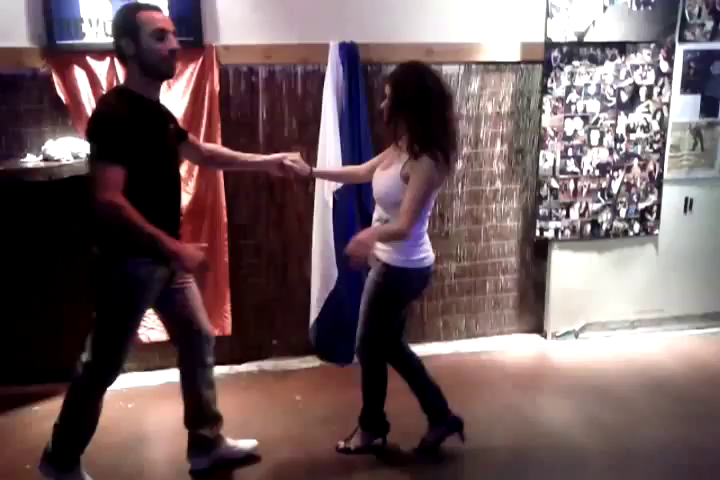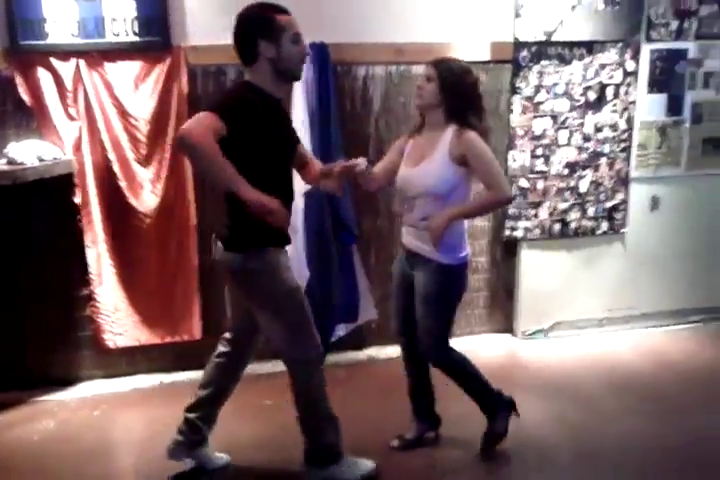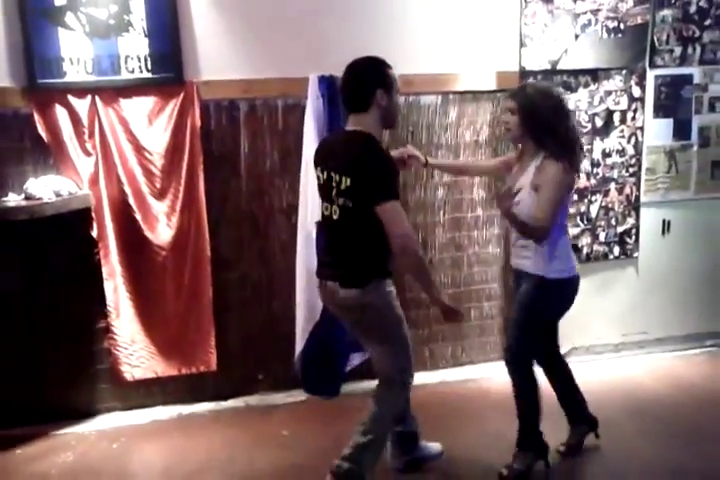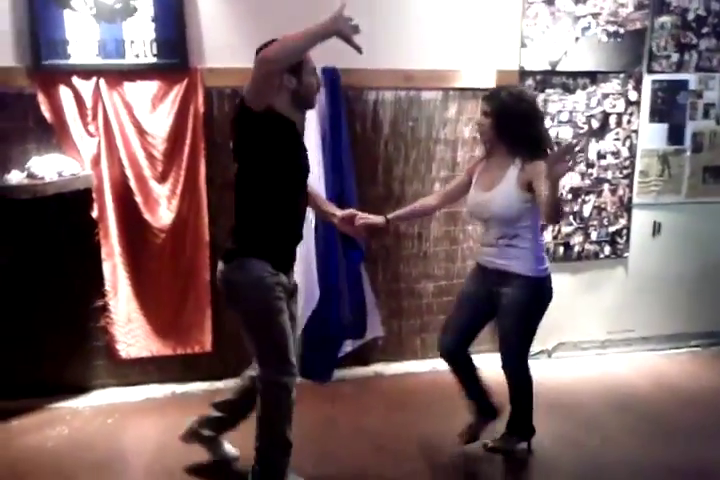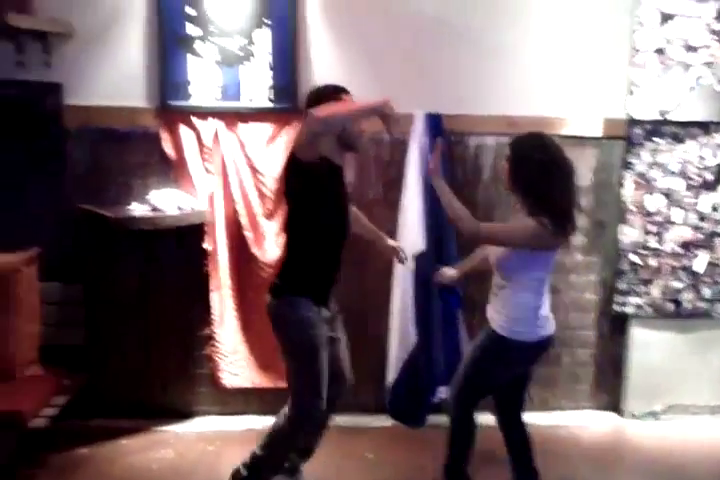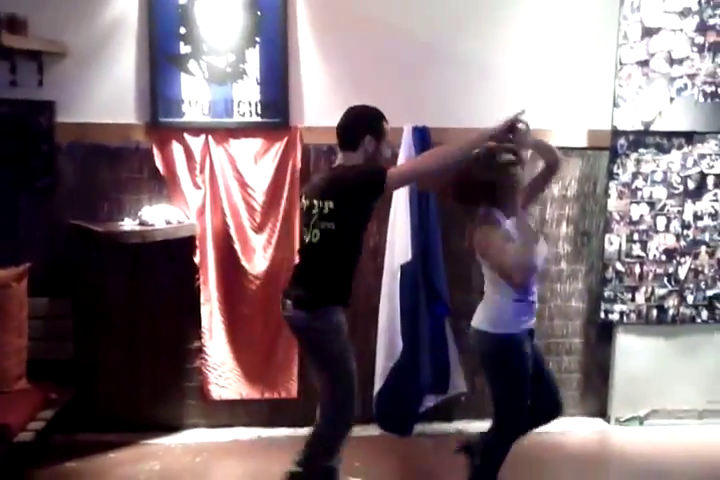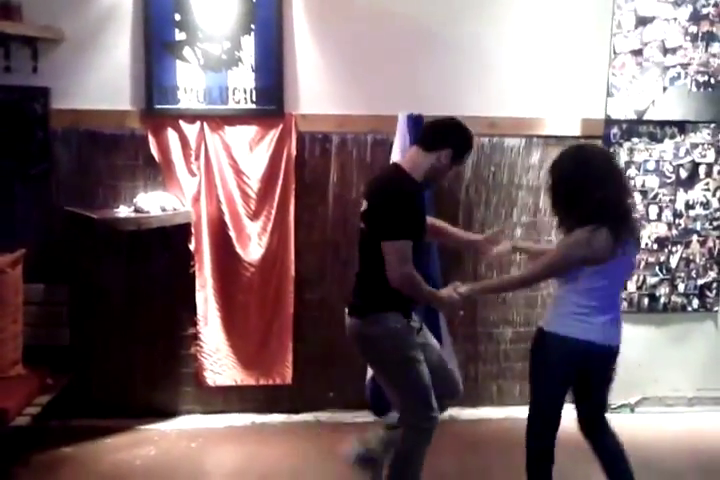
dt=0.7s
person 1, frame 1
left shoulder: (156, 110)
right shoulder: (113, 113)
left elbow: (198, 151)
right elbow: (108, 200)
left wrist: (263, 162)
right wrist: (175, 247)
left hip: (164, 258)
right hip: (128, 261)
left knee: (198, 341)
right knee: (103, 365)
person 1, frame 2
left shoulder: (271, 105)
right shoulder: (241, 103)
left elbow: (300, 160)
right elbow: (191, 135)
left wrist: (327, 174)
right wrist: (248, 192)
left hip: (253, 251)
right hip: (257, 252)
left knee: (238, 344)
right knee: (305, 355)
left ankle: (189, 437)
person 1, frame 3
left shoulder: (329, 146)
right shoulder: (372, 156)
right elbow: (402, 240)
right wrist: (435, 294)
left hip: (331, 280)
right hip: (362, 286)
left knee: (391, 366)
right knee: (397, 375)
left ankle: (405, 444)
person 1, frame 4
left shoulder: (289, 131)
right shoulder: (256, 120)
right elbow: (269, 59)
left wrist: (332, 212)
left hip: (275, 270)
right hip: (251, 270)
left knee: (277, 368)
right knee: (280, 376)
left ankle: (209, 427)
person 1, frame 5
left shoulder: (332, 171)
right shoulder: (305, 165)
left elbow: (349, 213)
right elbow: (318, 118)
left wrist: (385, 241)
right wrist: (376, 106)
left hip: (321, 301)
right hip: (297, 304)
left knee: (335, 383)
right knee: (309, 402)
person 1, frame 6
left shoulder: (322, 182)
right shoulder: (358, 182)
right elbow: (426, 165)
right wrist: (493, 133)
left hip: (301, 302)
right hip: (320, 311)
left knee: (338, 396)
right knee: (340, 409)
person 1, frame 7
left shoulder: (394, 183)
right shoulder: (398, 191)
left elbow: (426, 227)
right elbow: (398, 274)
left wrist: (477, 242)
right wrist: (438, 297)
left hip: (393, 316)
right hip: (380, 320)
left knee: (447, 385)
right knee: (422, 416)
person 2, frame 1
left shoulder: (426, 161)
right shoulder: (403, 147)
left elbow: (403, 226)
right elbow: (364, 172)
left wrist: (371, 235)
right wrist: (312, 171)
left hip: (400, 268)
right hip: (394, 263)
left knee: (369, 346)
right knee: (389, 344)
left ankle: (371, 426)
right ankle: (440, 417)
person 2, frame 2
left shoulder: (464, 140)
right shoulder: (409, 142)
left elbow: (502, 193)
right elbow: (375, 182)
left wrist: (450, 215)
right wrist: (362, 171)
left hip: (443, 262)
right hip: (409, 255)
left knee: (434, 349)
right knee: (409, 342)
left ankle: (497, 408)
right ankle: (424, 421)
person 2, frame 3
left shoulder: (554, 167)
right shoulder: (518, 162)
left elbow: (539, 231)
right elbow: (476, 167)
left wrist: (508, 211)
right wrist: (427, 161)
left hip: (550, 278)
right hip: (529, 274)
left knee: (517, 357)
right knee: (544, 353)
left ankle: (530, 446)
right ankle: (581, 420)
person 2, frame 4
left shoulder: (533, 168)
right shoulder: (479, 167)
left elbow: (552, 216)
right elbow: (436, 200)
left wrist: (555, 179)
right wrist: (385, 219)
left hip: (525, 279)
right hip: (485, 272)
left knee: (513, 358)
right knee: (450, 345)
left ankle: (520, 428)
right ankle: (483, 409)
person 2, frame 5
left shoulder: (537, 228)
right shoulder: (536, 217)
left elbow: (472, 229)
right elbow: (491, 249)
left wrist: (437, 180)
right wrist: (457, 271)
left hip: (512, 337)
right hip: (533, 334)
left knee: (461, 404)
right knee: (508, 415)
person 2, frame 6
left shoulder: (513, 210)
right shoulder: (487, 226)
left elbow: (554, 163)
right elbow: (519, 275)
left wrist: (531, 143)
left hip: (514, 331)
right hip: (501, 335)
left knee: (550, 406)
right knee: (510, 421)
left ankle: (481, 450)
person 2, frame 7
left shoulder: (587, 237)
right shoulder: (624, 229)
left elbow: (527, 279)
left wrist: (468, 290)
right wrist: (517, 246)
left hip: (562, 341)
right hip: (605, 344)
left knee: (542, 425)
right knee: (594, 421)
